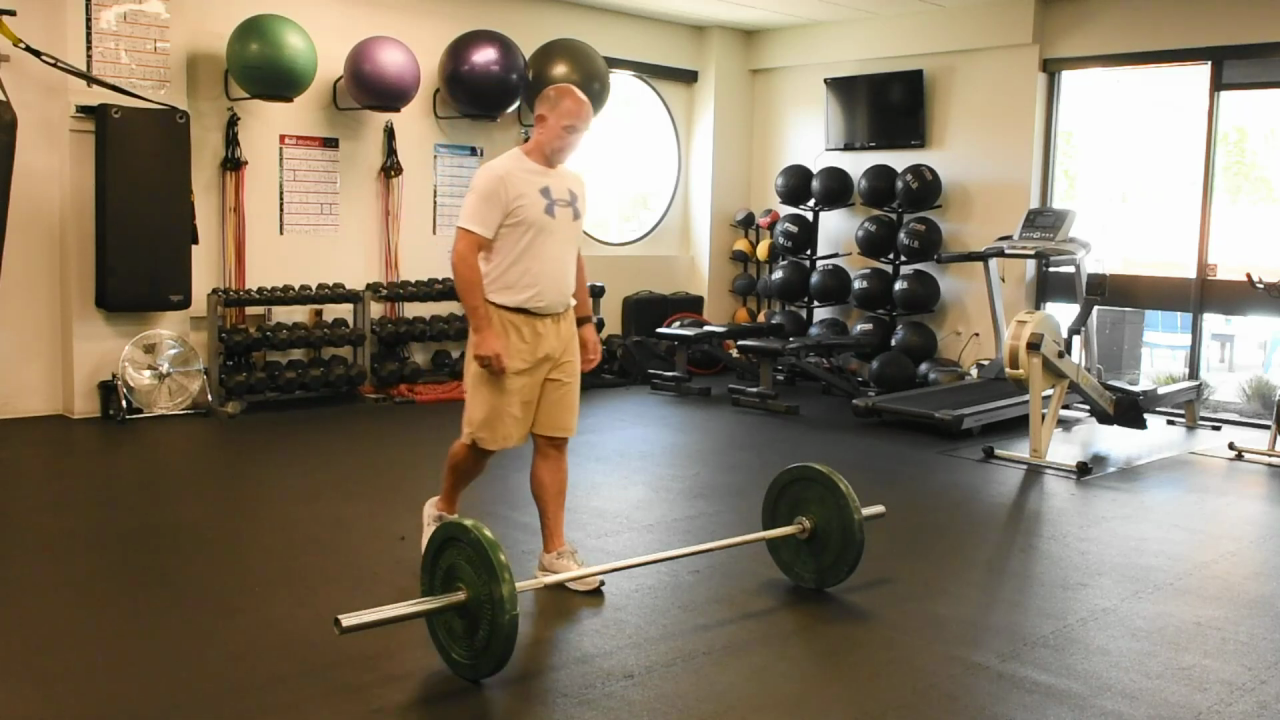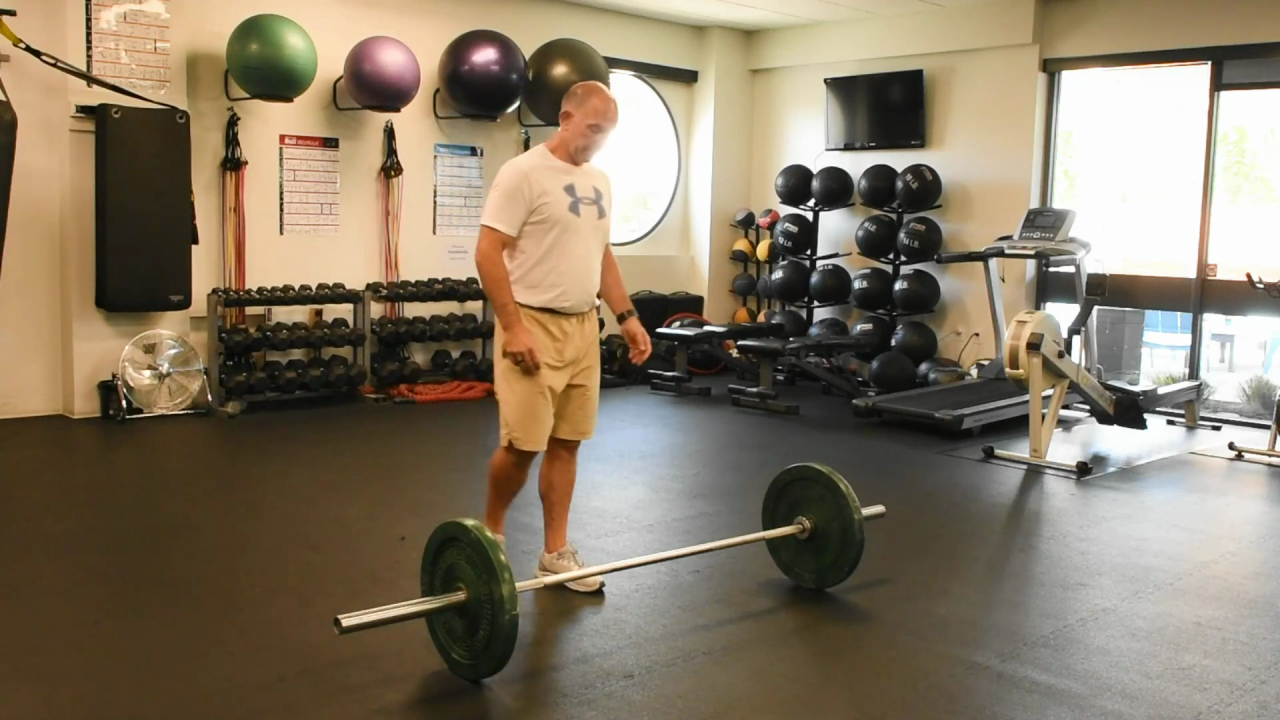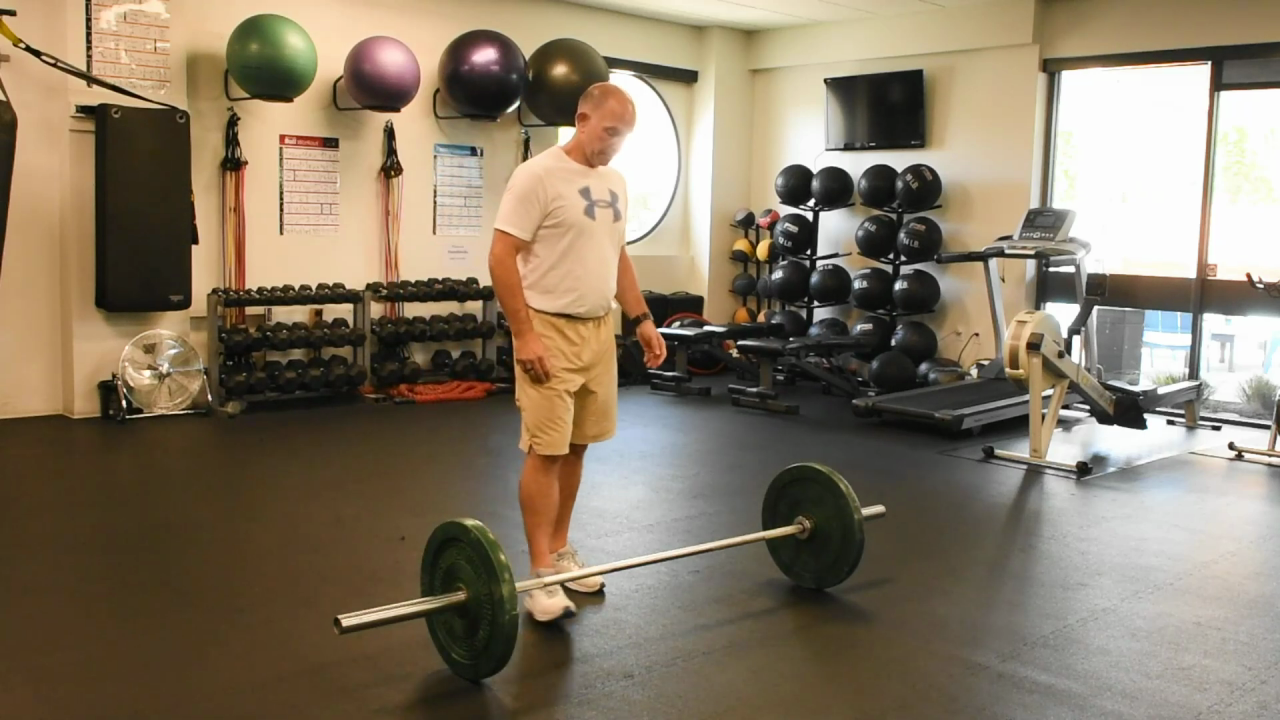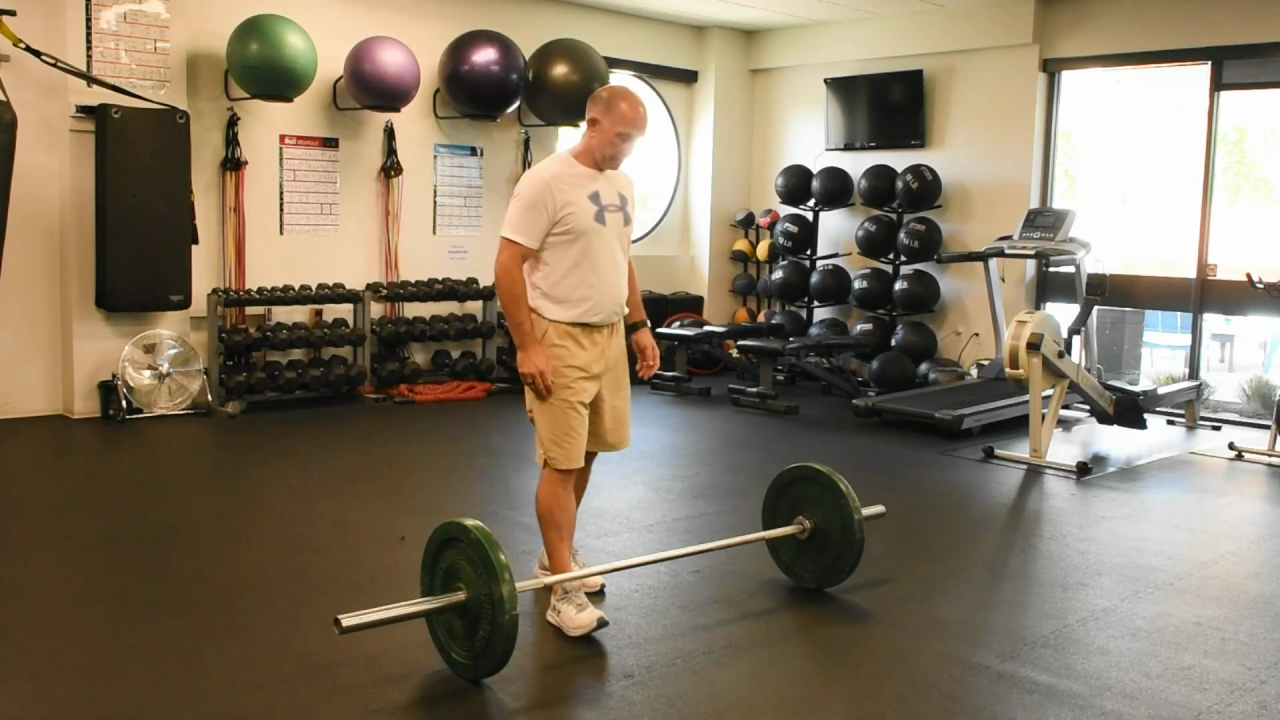
dt=0.2s
person 1, frame 1
left shoulder: (573, 183)
right shoulder: (500, 177)
right elbow: (464, 255)
left wrist: (586, 322)
right wrist: (484, 330)
left hip: (559, 328)
right hip: (508, 326)
left knee: (554, 441)
right knee: (485, 438)
left ankle: (555, 551)
right ankle: (442, 509)
person 1, frame 2
left shoulder: (597, 180)
right shoulder: (524, 172)
right elbow: (488, 252)
left wrist: (627, 317)
right wrist: (512, 327)
left hip: (582, 326)
right hip: (533, 324)
left knee: (566, 442)
right knee: (524, 441)
left ankle: (556, 552)
right ankle: (489, 532)
person 1, frame 3
left shoulder: (614, 182)
right shoulder: (538, 175)
right elbow: (502, 256)
left wrist: (643, 321)
right wrist: (524, 334)
left hip: (598, 330)
right hip: (548, 330)
left knee: (576, 446)
right knee: (546, 450)
left ankle: (558, 551)
right ankle: (540, 574)
person 1, frame 4
left shoulder: (622, 184)
right shoulder: (547, 181)
right elbow: (508, 265)
left wrist: (639, 327)
right wrist: (528, 346)
left hip: (608, 337)
right hip: (559, 339)
left knee: (586, 455)
right knee: (561, 462)
left ankle: (557, 556)
right ankle: (565, 591)
